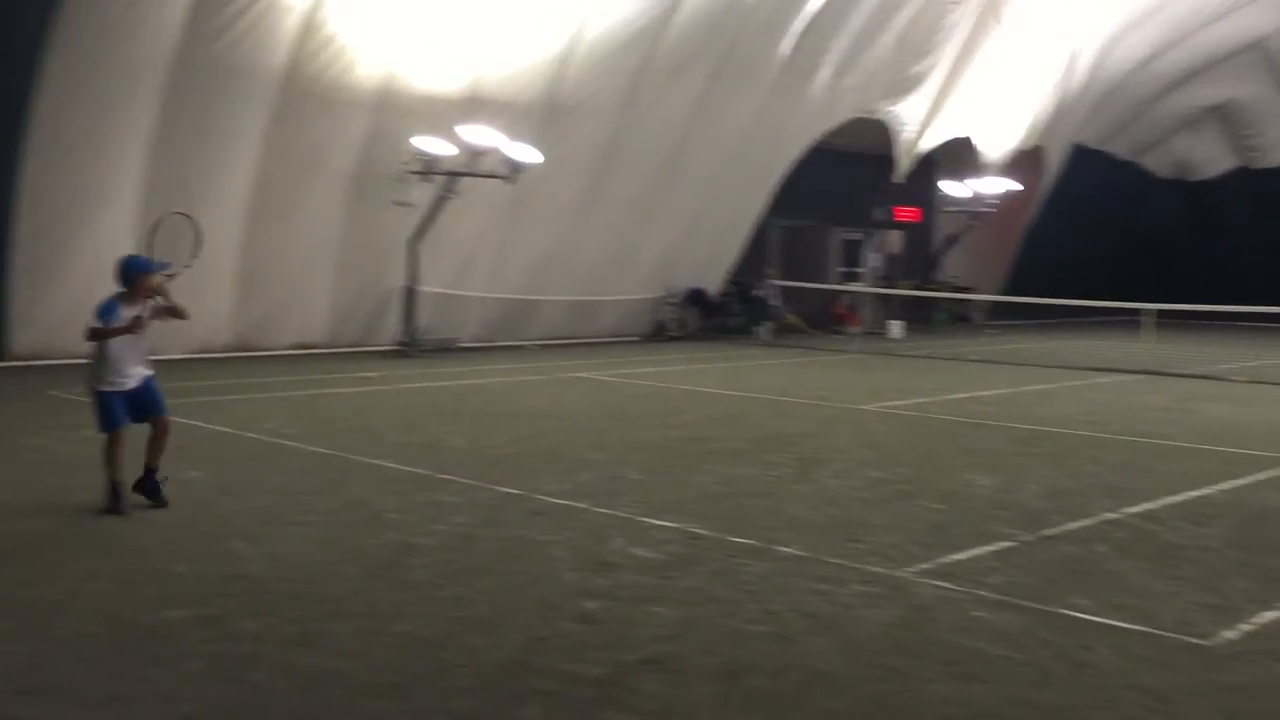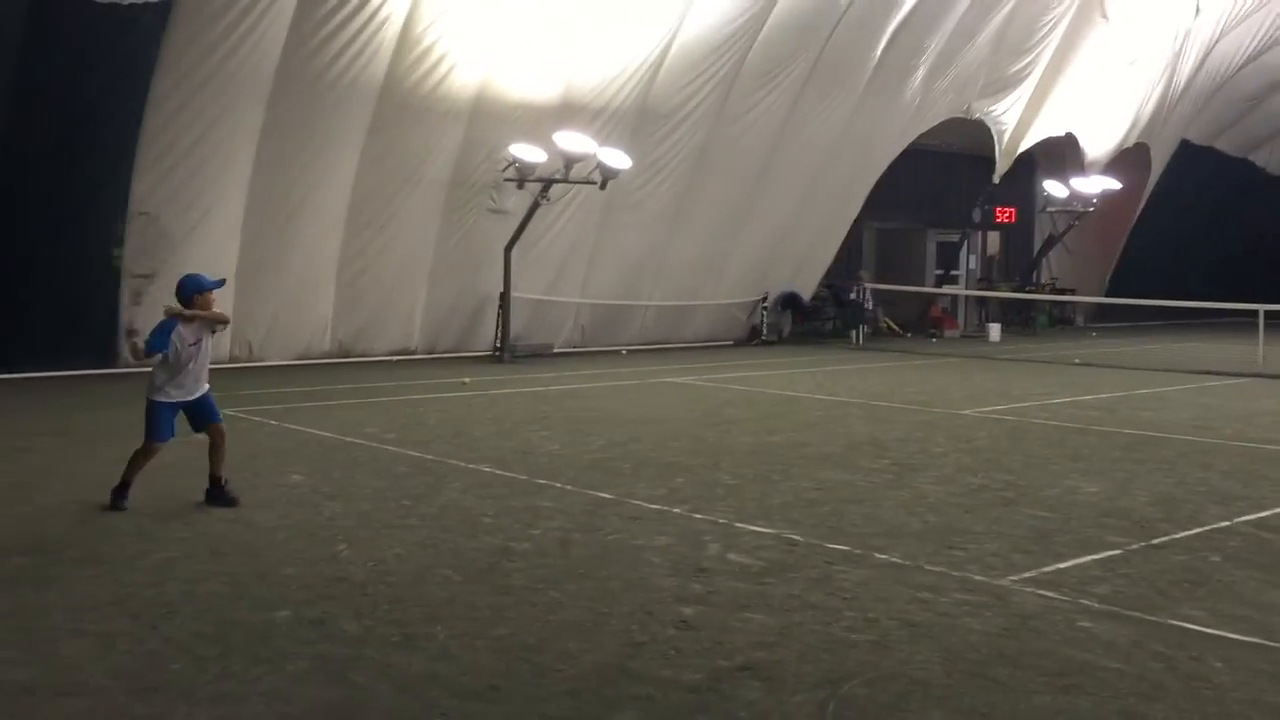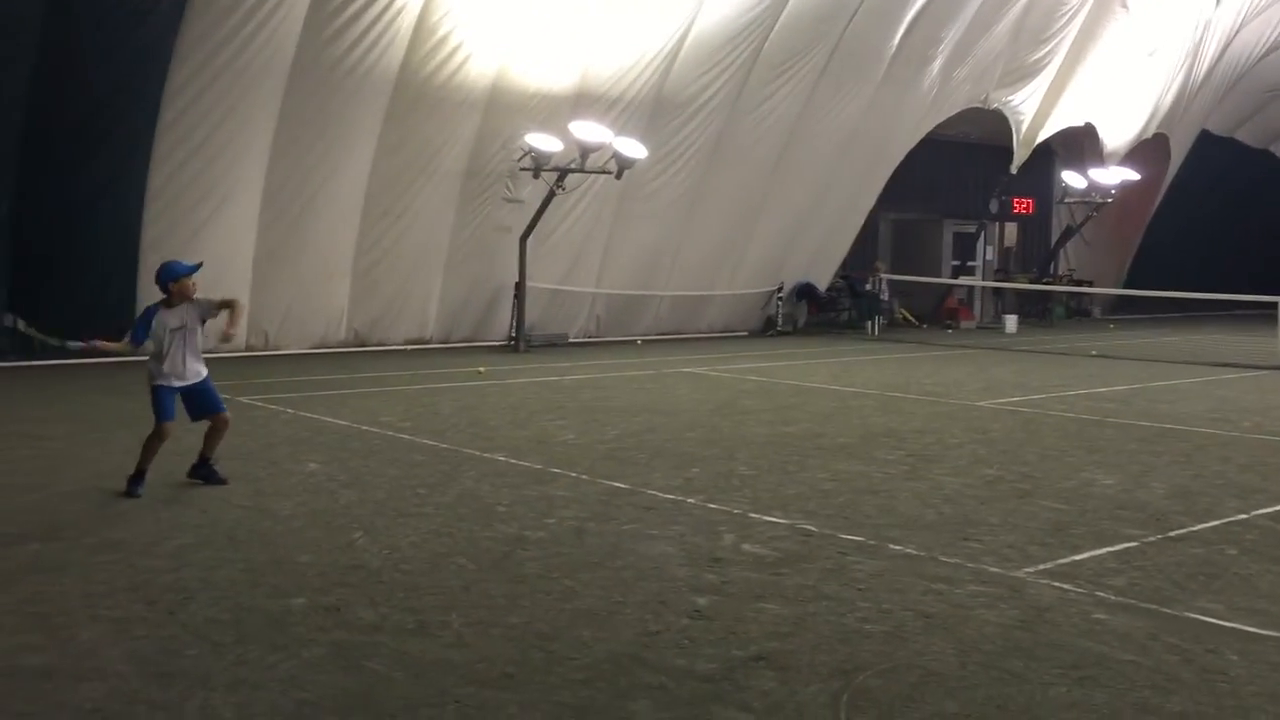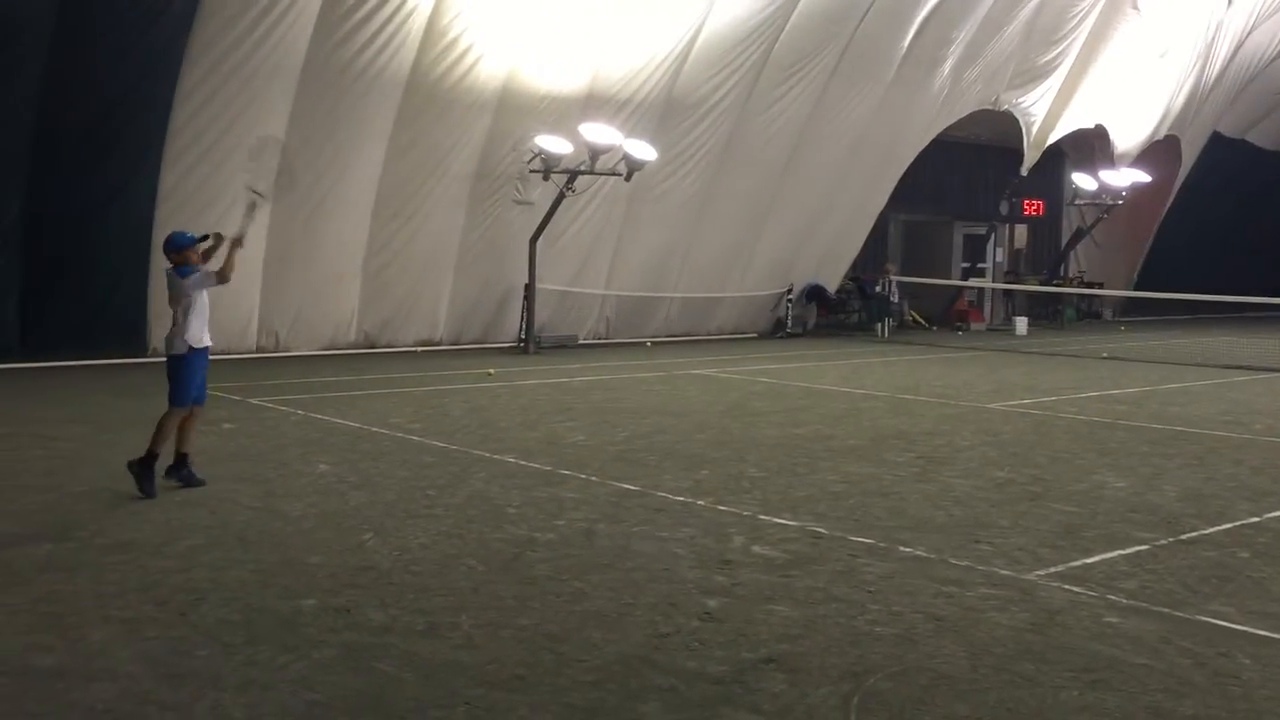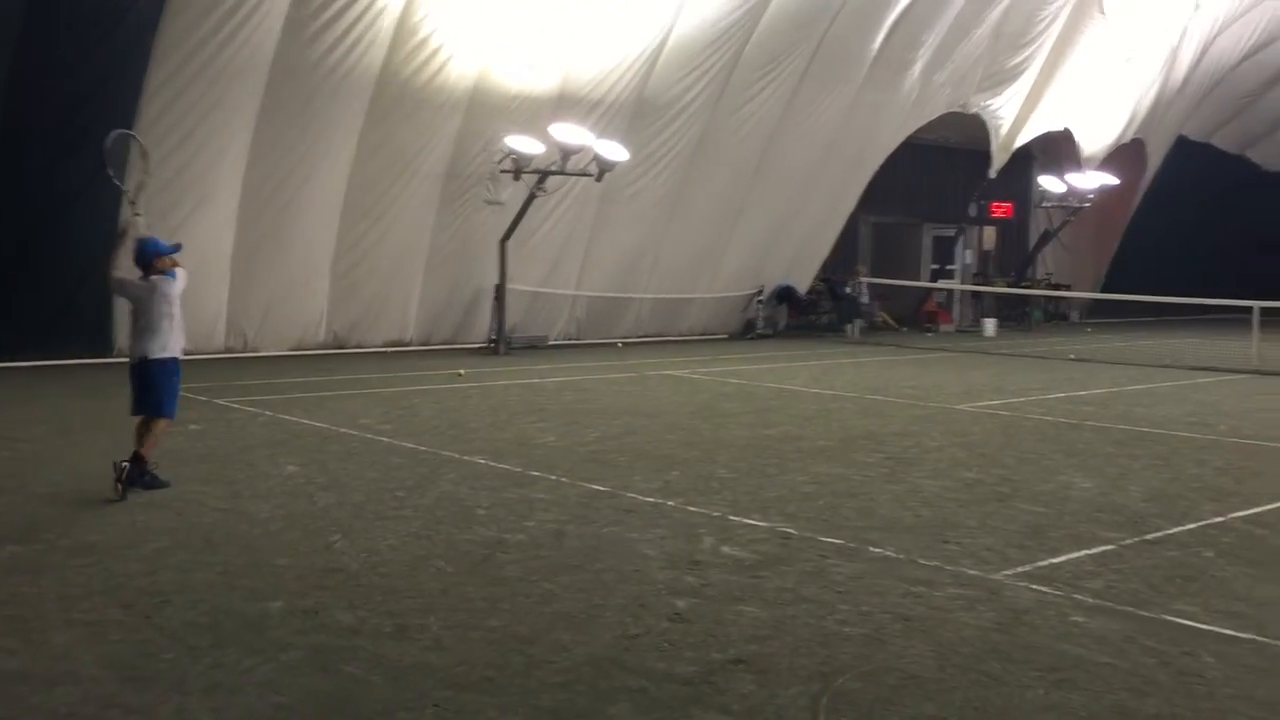
dt=0.3s
person 1, frame 1
left shoulder: (151, 304)
right shoulder: (111, 307)
left elbow: (183, 315)
right elbow: (91, 335)
left wrist: (166, 297)
right wrist: (124, 329)
left hip: (139, 377)
right hip: (109, 384)
left knee: (162, 424)
right knee: (117, 435)
left ankle: (149, 479)
right ankle: (115, 490)
person 1, frame 2
left shoulder: (206, 318)
right shoulder: (169, 327)
left elbow: (225, 319)
right elbow: (140, 356)
left wrist: (188, 313)
right wrist: (133, 342)
left hip: (197, 391)
right hip: (164, 394)
left knee: (219, 433)
right knee: (153, 446)
left ankle: (216, 488)
right ankle: (122, 488)
person 1, frame 3
left shoulder: (197, 304)
right shoulder: (152, 315)
left elbow: (234, 304)
right elbow: (130, 345)
left wrist: (231, 326)
right wrist: (99, 345)
left hip: (196, 376)
right hip: (164, 380)
left knee: (222, 420)
right knee: (164, 430)
left ankle: (202, 466)
right ankle: (138, 476)
person 1, frame 4
left shoulder: (182, 272)
right shoulder: (185, 275)
left elbow: (199, 263)
right elbow: (224, 277)
left wrist: (214, 244)
right wrist: (233, 247)
left hip: (193, 348)
right hip: (187, 350)
left knee: (193, 406)
right knee: (179, 408)
left ankle: (181, 464)
right ankle: (146, 463)
person 1, frame 5
left shoulder: (132, 286)
right shoulder: (171, 281)
left elbow: (109, 274)
right elbow: (178, 266)
left wrist: (122, 241)
left hip: (139, 358)
right hip: (164, 358)
left knee: (149, 415)
right knee: (163, 416)
left ankle: (141, 470)
right ankle: (133, 465)
